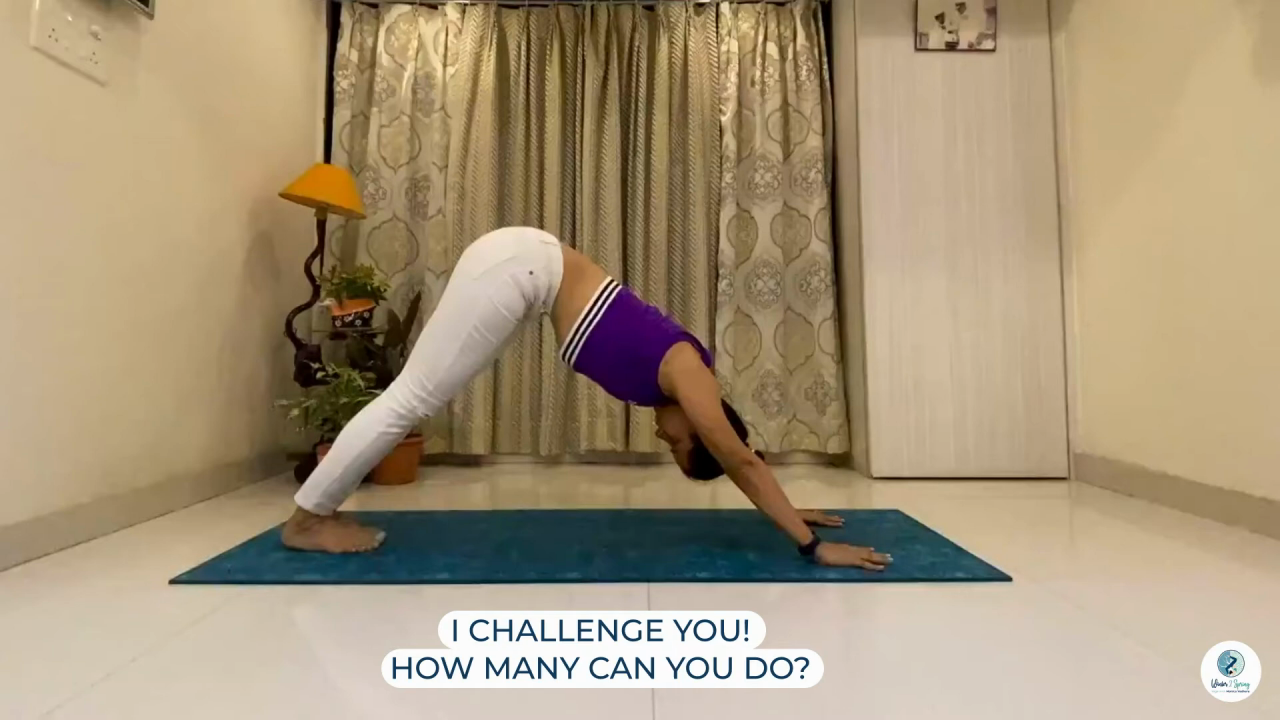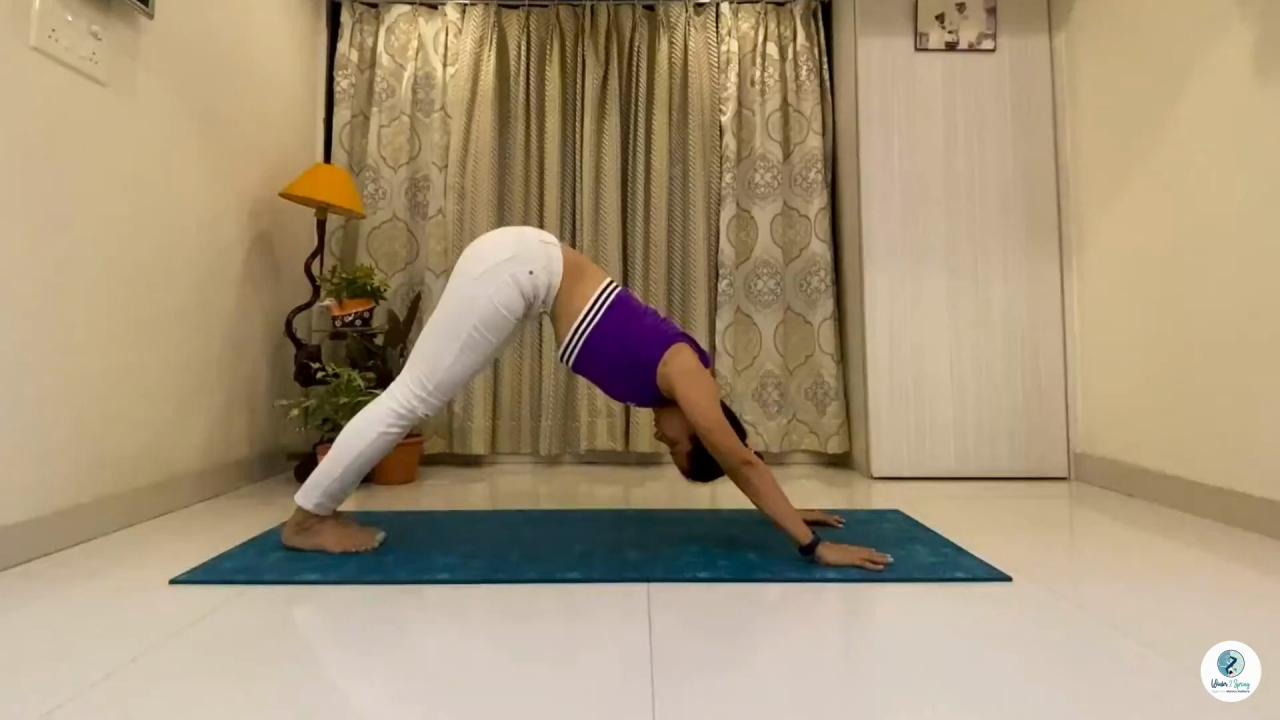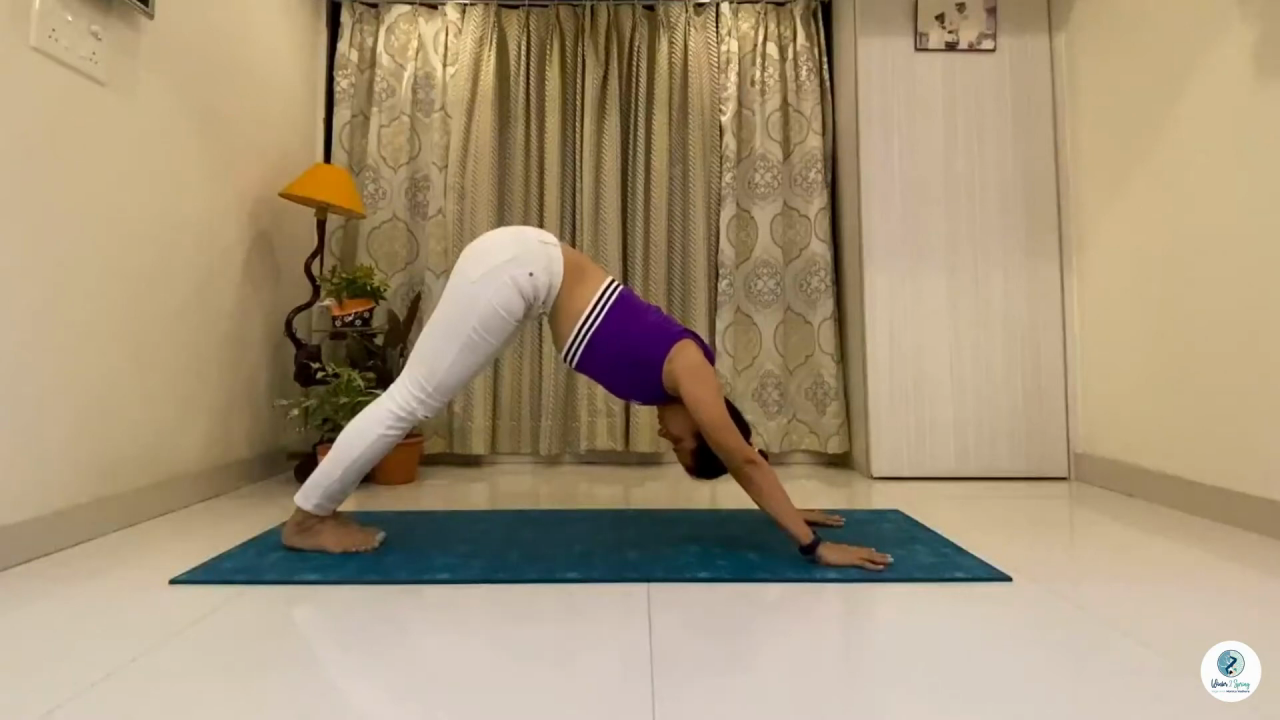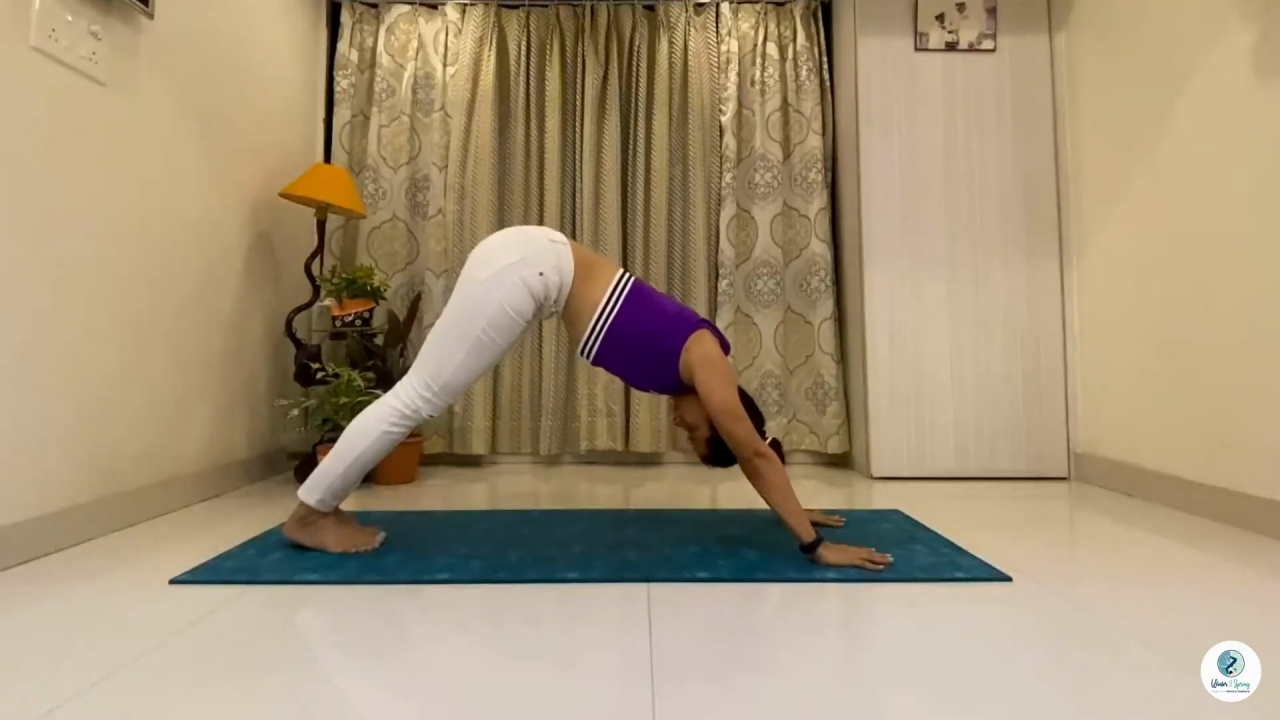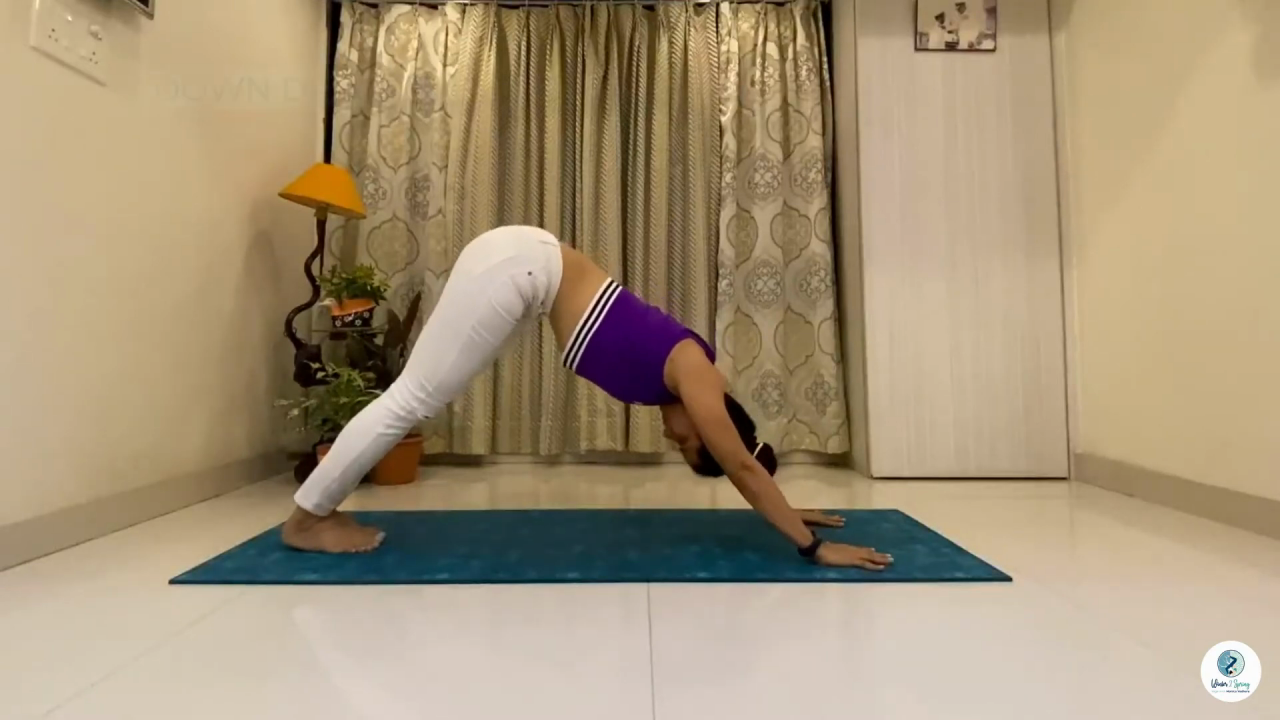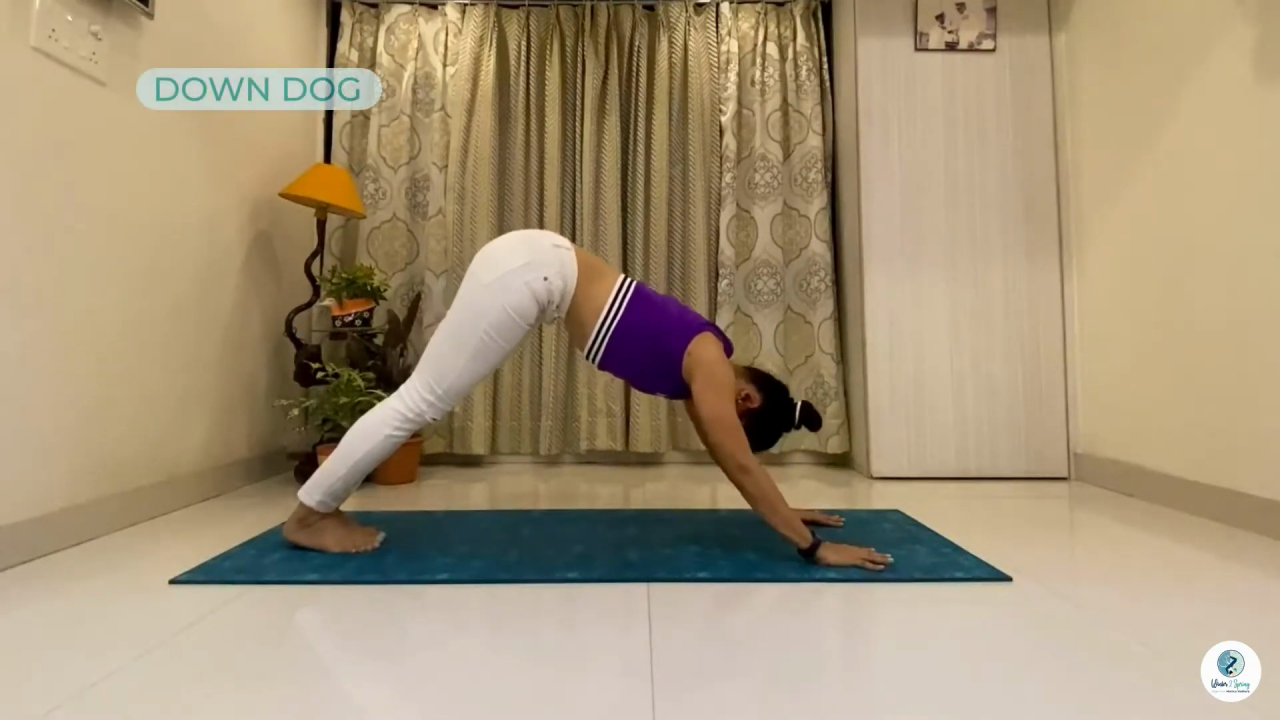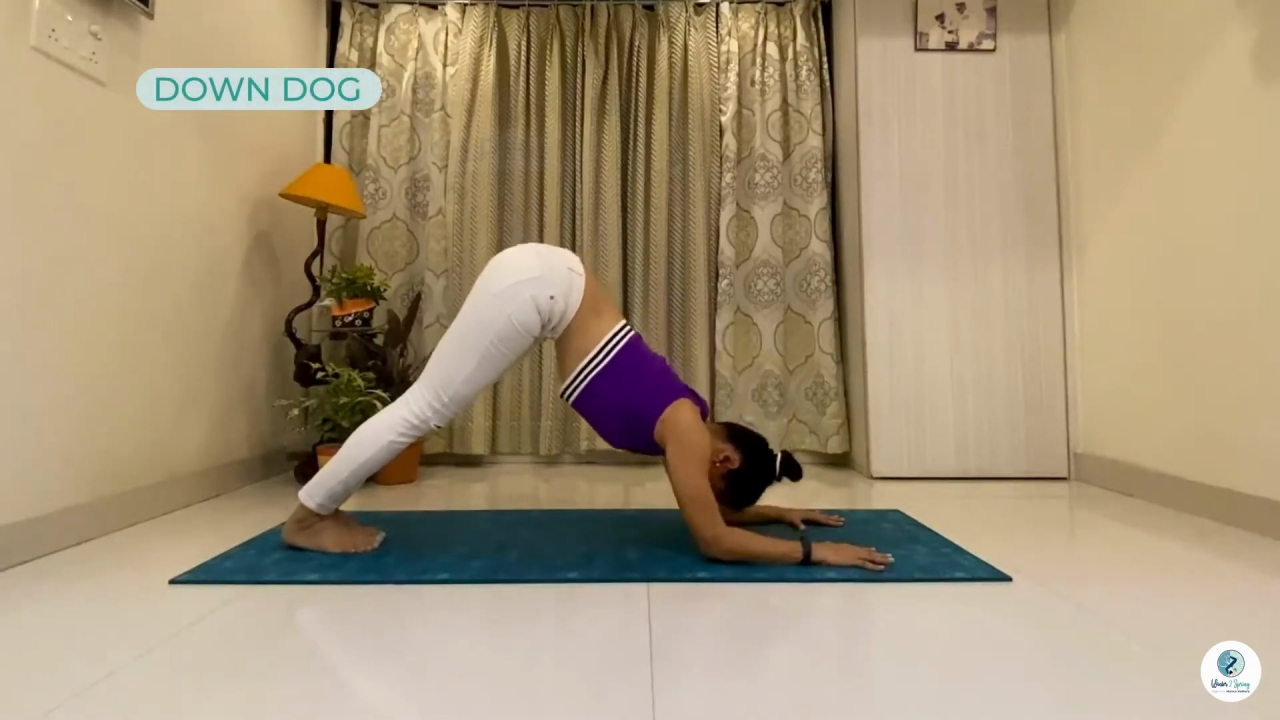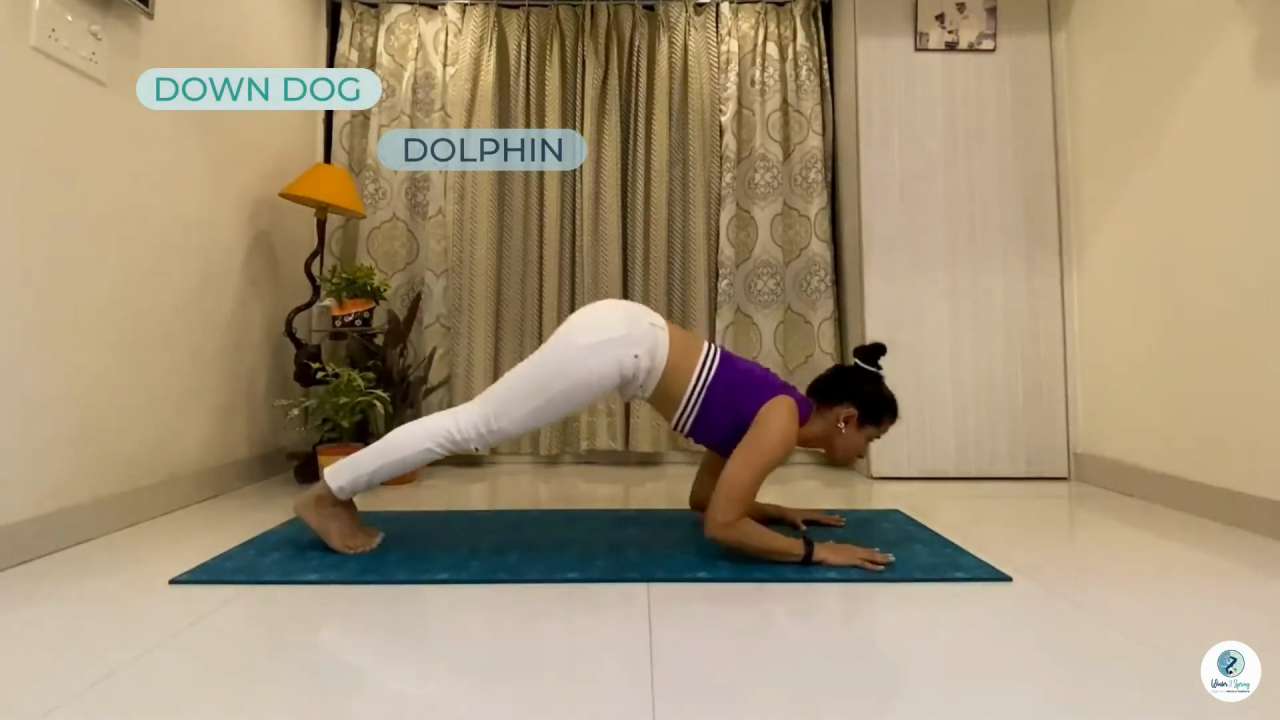
dt=0.5s
person 1, frame 1
left shoulder: (681, 371)
right shoulder: (684, 374)
left elbow: (739, 460)
right elbow: (742, 459)
left wrist: (787, 512)
right wrist: (812, 544)
left hip: (523, 262)
right hip: (519, 265)
left knee: (414, 397)
right knee: (413, 397)
left ankle: (322, 507)
right ankle: (307, 517)
person 1, frame 2
left shoulder: (681, 373)
right shoulder: (684, 377)
left elbow: (739, 463)
right elbow: (739, 461)
left wrist: (786, 512)
right wrist: (813, 546)
left hip: (525, 264)
right hip: (521, 267)
left knee: (414, 398)
right knee: (414, 398)
left ankle: (323, 506)
right ankle: (307, 518)
person 1, frame 3
left shoulder: (685, 370)
right shoulder: (687, 372)
left elbow: (742, 459)
right elbow: (744, 459)
left wrist: (788, 512)
right wrist: (813, 545)
left hip: (524, 263)
right hip: (517, 267)
left knee: (413, 399)
right knee: (412, 400)
left ankle: (321, 506)
right ankle: (306, 519)
person 1, frame 4
left shoulder: (694, 364)
right shoulder: (705, 363)
left elbow: (752, 453)
right elbow: (755, 452)
left wrist: (793, 512)
right wrist: (814, 544)
left hip: (532, 262)
right hip: (530, 267)
left knee: (419, 396)
right knee: (421, 397)
left ankle: (323, 504)
right ankle: (310, 513)
person 1, frame 5
left shoulder: (686, 369)
right shoulder: (691, 373)
left elbow: (742, 467)
right elbow: (741, 466)
left wrist: (781, 511)
right wrist: (814, 547)
left hip: (525, 263)
right hip: (517, 267)
left knee: (413, 399)
right knee: (412, 400)
left ankle: (322, 506)
right ankle: (306, 518)
person 1, frame 6
left shoulder: (701, 363)
right shoulder: (709, 365)
left elbow: (731, 463)
right elbow: (740, 465)
left wrist: (786, 513)
right wrist: (812, 547)
left hip: (536, 264)
right hip: (531, 269)
left knee: (422, 400)
right knee: (424, 400)
left ankle: (322, 505)
right ankle: (310, 513)
person 1, frame 7
left shoulder: (681, 422)
right shoulder: (685, 429)
left elbow: (703, 503)
right elbow: (713, 538)
left wrist: (775, 512)
right wrist: (811, 552)
left hip: (546, 276)
right hip: (537, 283)
left knee: (426, 407)
right knee: (427, 407)
left ankle: (324, 505)
right ankle: (309, 515)
person 1, frame 8
left shoulder: (766, 411)
right shoulder: (783, 421)
left elbow: (704, 497)
right elbow: (722, 525)
left wrist: (782, 514)
right wrist: (813, 551)
left hip: (623, 329)
right hip: (619, 342)
left knee: (474, 423)
right knee: (476, 426)
left ankle: (342, 491)
right ankle: (329, 494)
